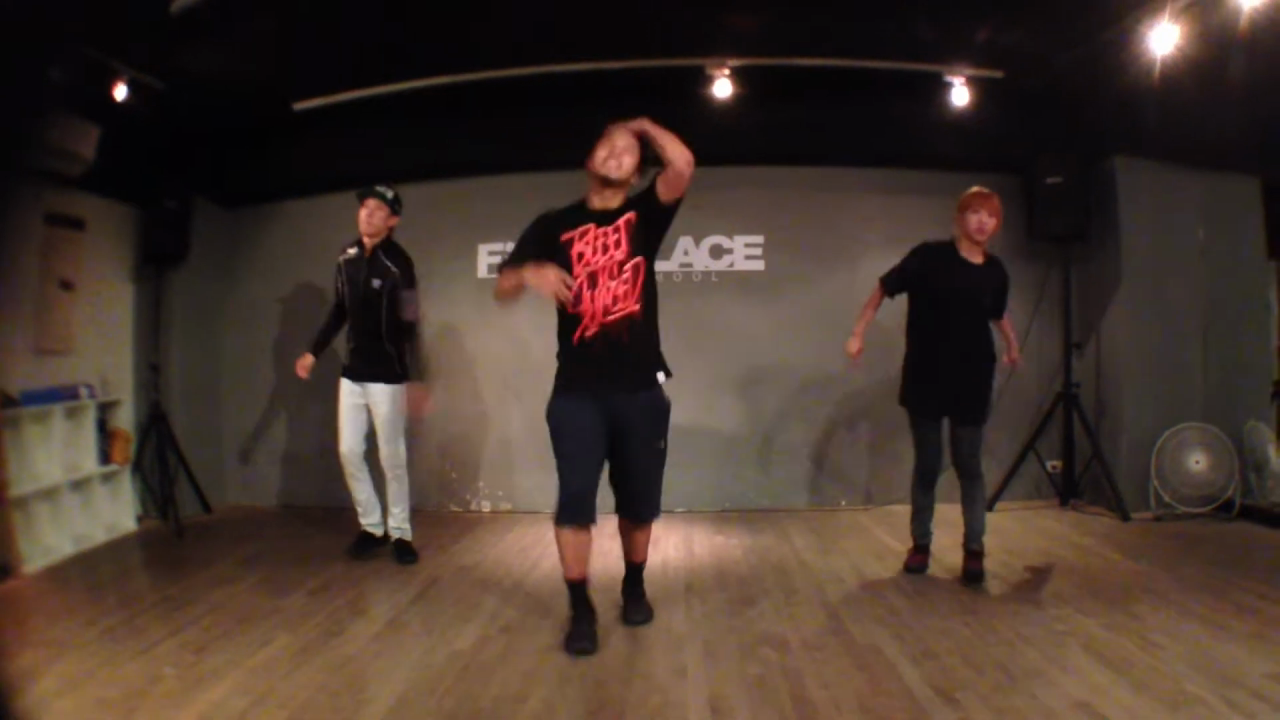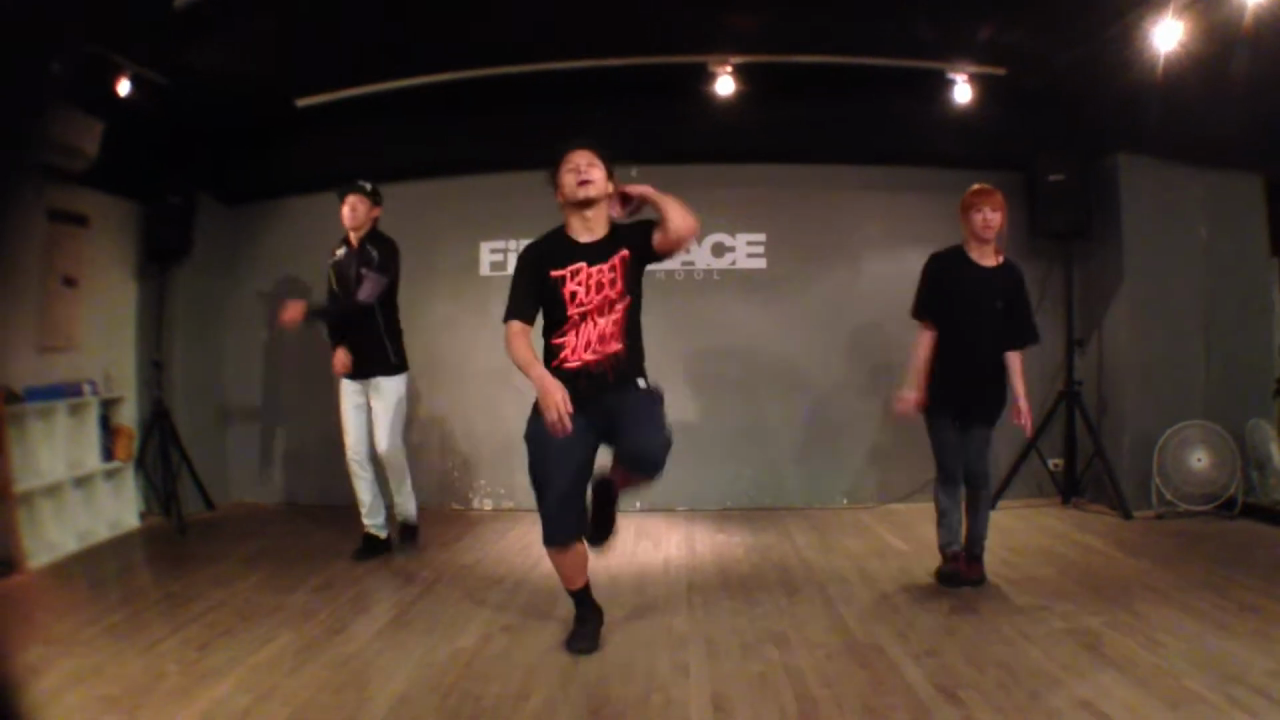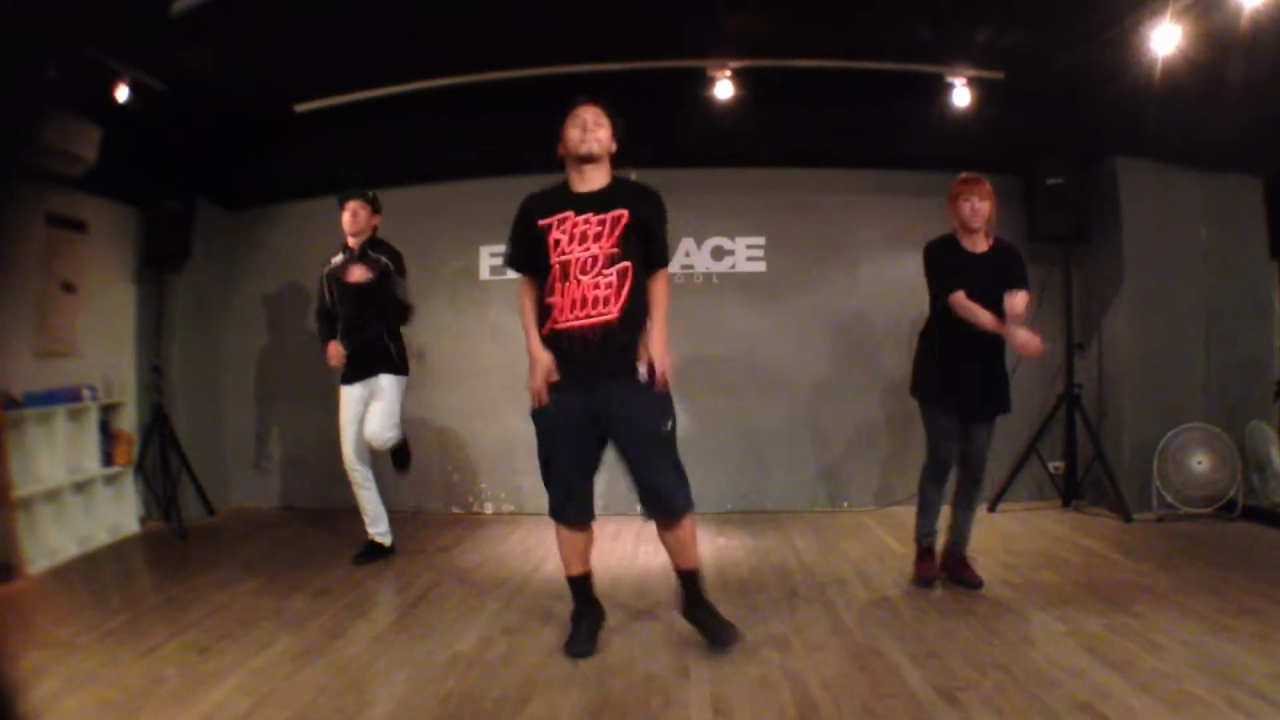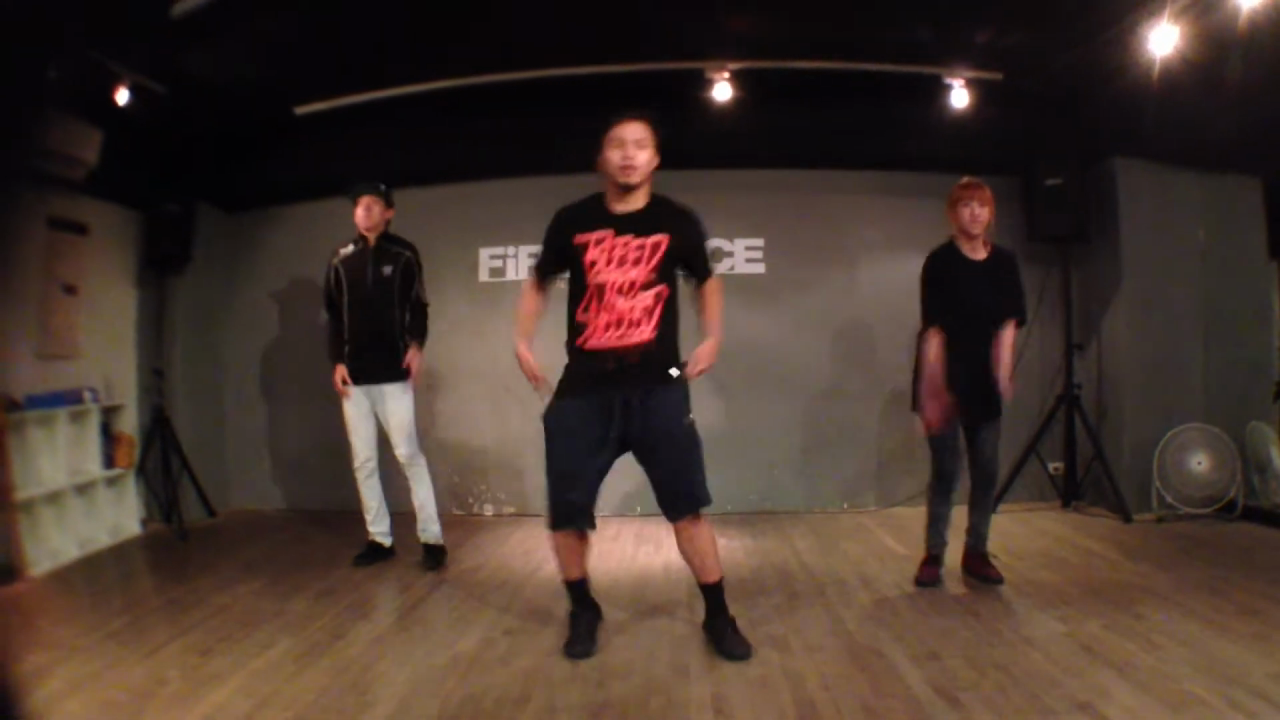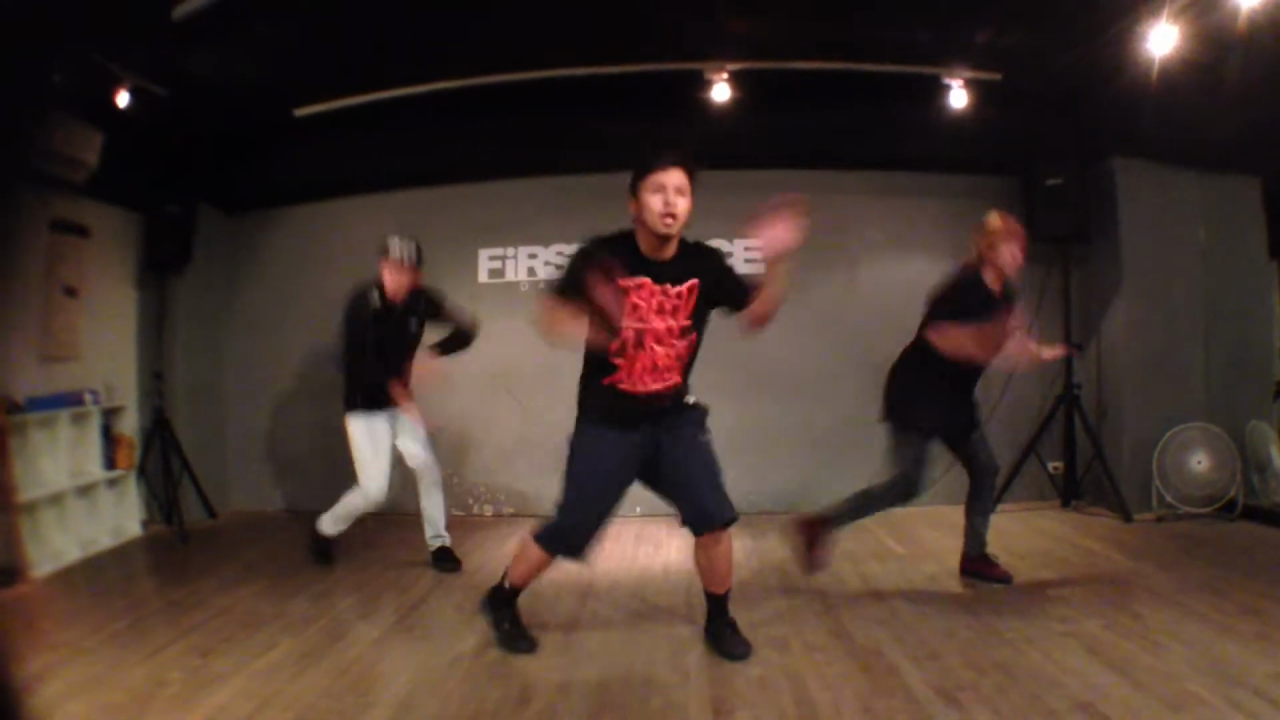
dt=0.3s
person 1, frame 1
left shoulder: (645, 213)
right shoulder: (555, 225)
left elbow: (682, 163)
right elbow: (503, 289)
left wrist: (644, 128)
right wrist: (533, 273)
left hip: (641, 382)
right hip: (578, 386)
left knee: (639, 500)
right knee: (576, 498)
left ankle: (634, 585)
right ankle: (580, 608)
person 1, frame 2
left shoulder: (633, 239)
right shoulder: (540, 256)
left elbow: (685, 228)
right elbow: (515, 330)
left wrist: (646, 196)
right wrist: (544, 381)
left hip: (624, 387)
right hip: (565, 397)
left knee: (650, 454)
right knee: (560, 520)
left ankle: (608, 486)
right ankle: (585, 611)
person 1, frame 3
left shoulder: (641, 201)
right shoulder: (537, 209)
left elbow: (657, 274)
right elbow: (527, 282)
left wrist: (658, 334)
right wrist: (535, 347)
left hip: (630, 372)
right hip: (568, 376)
left knee: (667, 495)
right knee: (569, 503)
left ankle: (696, 601)
right ankle: (585, 609)
person 1, frame 4
left shoulder: (676, 221)
right shoulder: (572, 222)
left elbow: (706, 278)
right elbow: (538, 283)
left wrist: (712, 335)
right wrist: (523, 340)
left hip: (655, 388)
right hip: (584, 391)
left knee: (687, 505)
right knee: (568, 512)
left ankle: (719, 616)
right ankle: (582, 610)
person 1, frame 5
left shoulder: (704, 263)
right shoulder: (599, 256)
left elbow: (757, 315)
right elbow: (553, 318)
left wrist: (776, 261)
right wrist: (590, 326)
left hip: (673, 418)
right hip: (606, 422)
left knee: (712, 519)
right knee: (571, 531)
left ankle: (719, 619)
right ankle: (502, 602)
person 2, frame 1
left shoulder: (995, 272)
right shoulder: (928, 257)
right elbow: (885, 288)
left wrist: (1012, 344)
right wrist: (858, 332)
left hip: (973, 382)
right hip: (925, 378)
left knee: (968, 464)
right knee: (928, 464)
left ankle: (974, 550)
right ankle: (920, 543)
person 2, frame 2
left shoulder: (1012, 276)
right shoulder: (942, 265)
left elbow: (1013, 343)
right elbow: (927, 329)
left wrist: (1020, 397)
right wrist: (913, 384)
left hip: (984, 388)
right hip: (942, 388)
left knee: (976, 472)
right knee: (950, 469)
left ankle: (974, 554)
right ankle: (952, 553)
person 2, frame 3
left shoulder: (1007, 254)
right shoulder: (938, 252)
left elbow: (1019, 298)
right elbow: (959, 303)
left wrist: (1017, 309)
right wrist: (1007, 330)
left hip: (986, 372)
right hip: (939, 371)
left knee: (973, 464)
right knee: (941, 459)
left ankle: (955, 552)
right ankle: (926, 549)
person 2, frame 4
left shoulder: (1006, 265)
right shoulder: (940, 264)
left elbow: (1008, 323)
right elbow: (934, 330)
left wrist: (1003, 374)
right wrist: (931, 390)
left hip: (984, 383)
right hip: (944, 381)
left knee: (986, 469)
right knee: (945, 469)
left ankle: (976, 552)
right ankle: (932, 554)
person 2, frame 5
left shoulder: (1001, 295)
right shoulder: (967, 289)
right elbow: (939, 338)
left wrist: (1037, 353)
right wrist: (986, 340)
left hip: (951, 397)
right hip: (915, 391)
left knee: (986, 469)
right knee: (906, 484)
left ankle: (975, 555)
right ankle: (820, 526)
person 3, frame 1
left shoulder: (398, 264)
right shoulder: (347, 259)
left elbow: (407, 326)
left wrist: (415, 380)
right wrist: (314, 352)
left hip: (387, 376)
right hip: (353, 374)
left knee: (391, 458)
right knee: (349, 453)
left ankle: (400, 534)
right ankle: (372, 529)
person 3, frame 2
left shoulder: (384, 250)
right shoulder: (339, 257)
left elbow: (358, 306)
right elbow: (337, 310)
left wrist: (306, 313)
right wrist: (338, 348)
left hip: (388, 366)
right hip: (352, 370)
left knee: (388, 447)
right knee: (355, 454)
left ankle: (406, 516)
right ankle: (375, 531)
person 3, frame 3
left shoulder: (387, 258)
right shoulder: (333, 265)
left elbow: (403, 314)
right elbow: (325, 316)
left wrist: (370, 282)
right wrist: (330, 342)
left hip: (388, 368)
right hip: (352, 375)
left knee: (376, 434)
right knee: (352, 459)
left ankle: (396, 438)
right ankle: (379, 538)
person 3, frame 4
left shoulder: (404, 255)
right shoulder: (341, 259)
left elbow: (417, 308)
right elbow: (334, 315)
left wrist: (416, 345)
right wrist: (338, 361)
left hip: (394, 375)
right hip: (355, 377)
left knee: (409, 455)
right knee: (364, 461)
left ankle: (432, 539)
right ankle: (381, 540)
person 3, frame 5
left shoulder: (424, 301)
right shoulder: (362, 303)
left elbow: (466, 330)
right elbow: (354, 364)
left wrist: (434, 352)
right wrist: (394, 389)
left hip: (398, 404)
right hip: (362, 407)
left knee: (424, 464)
right knee: (373, 490)
left ankle: (438, 544)
right ankle: (326, 530)
